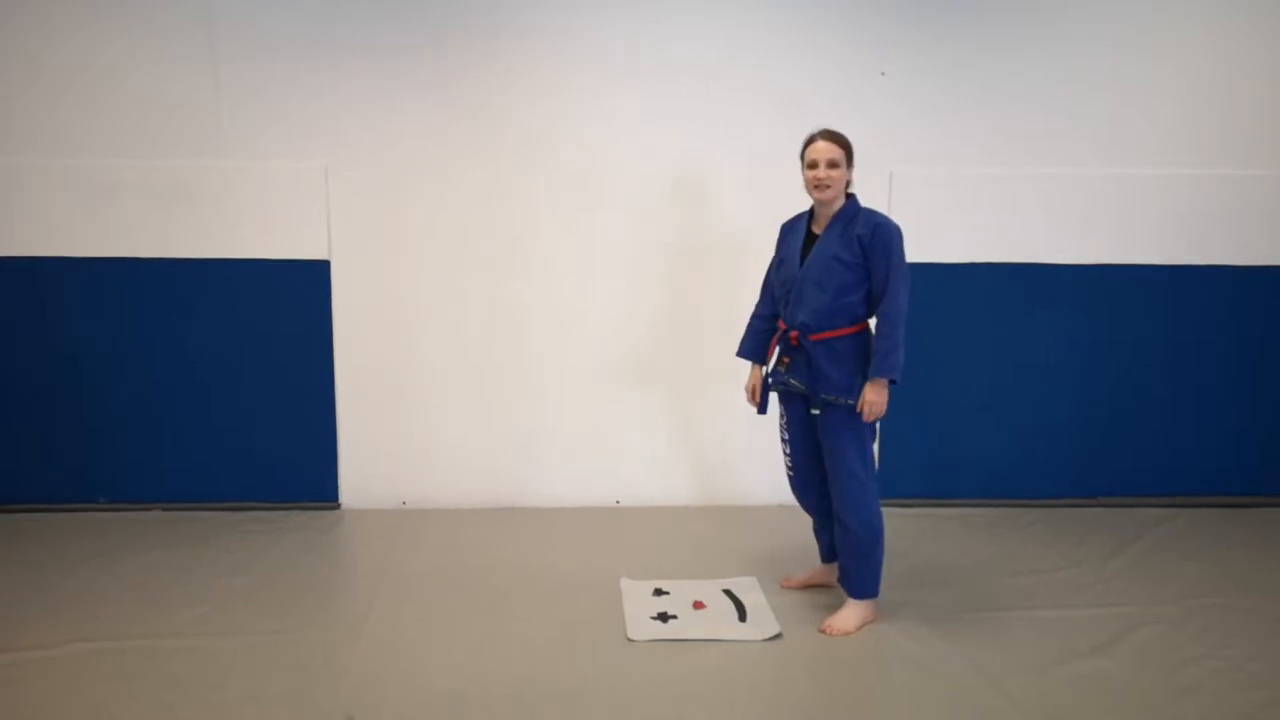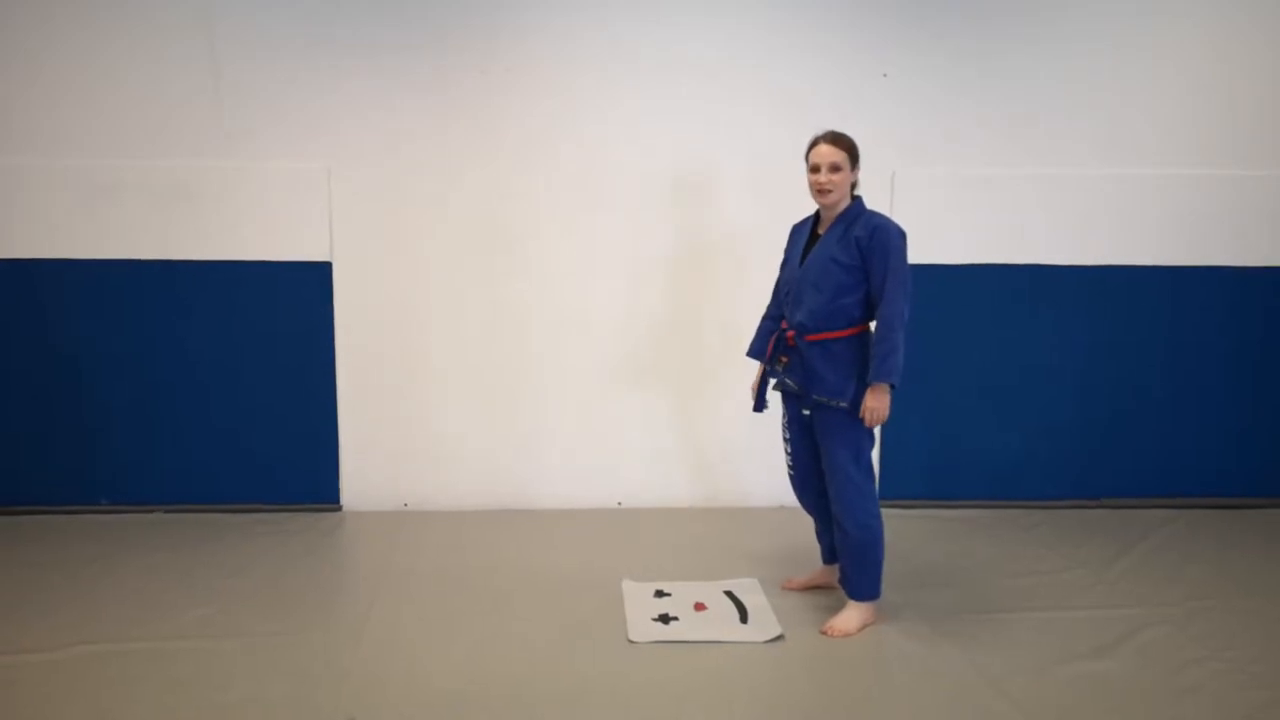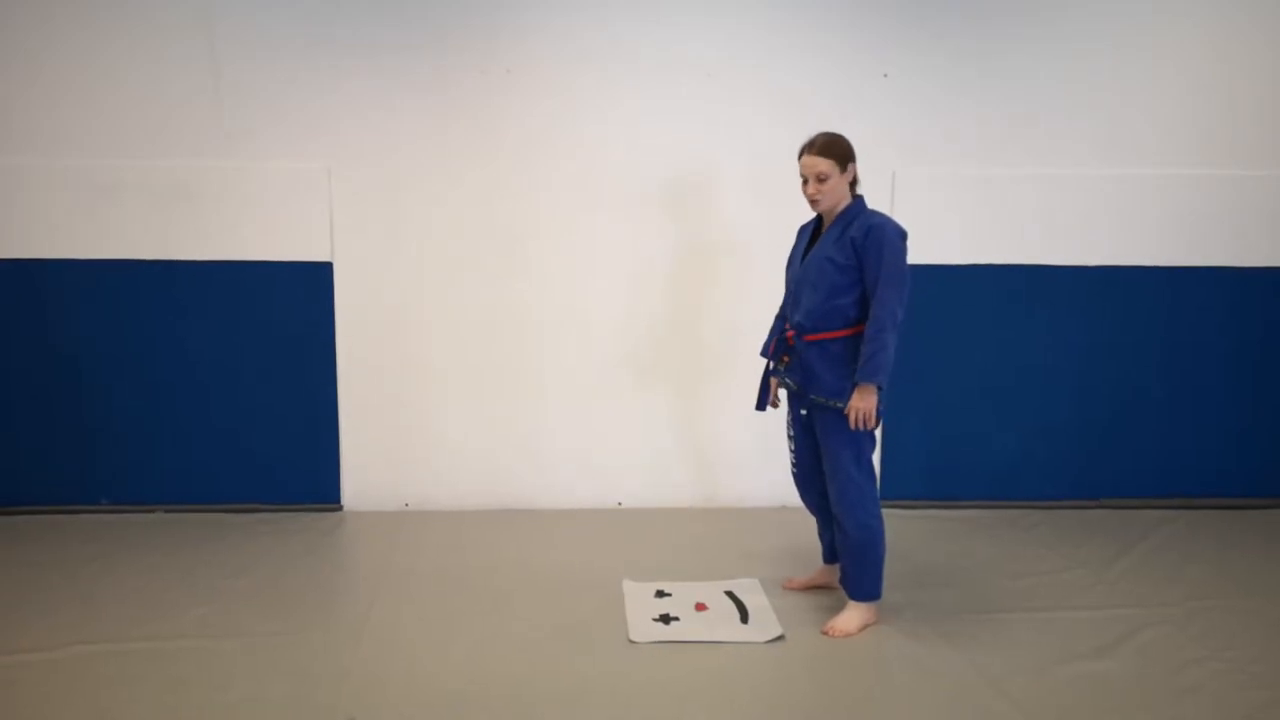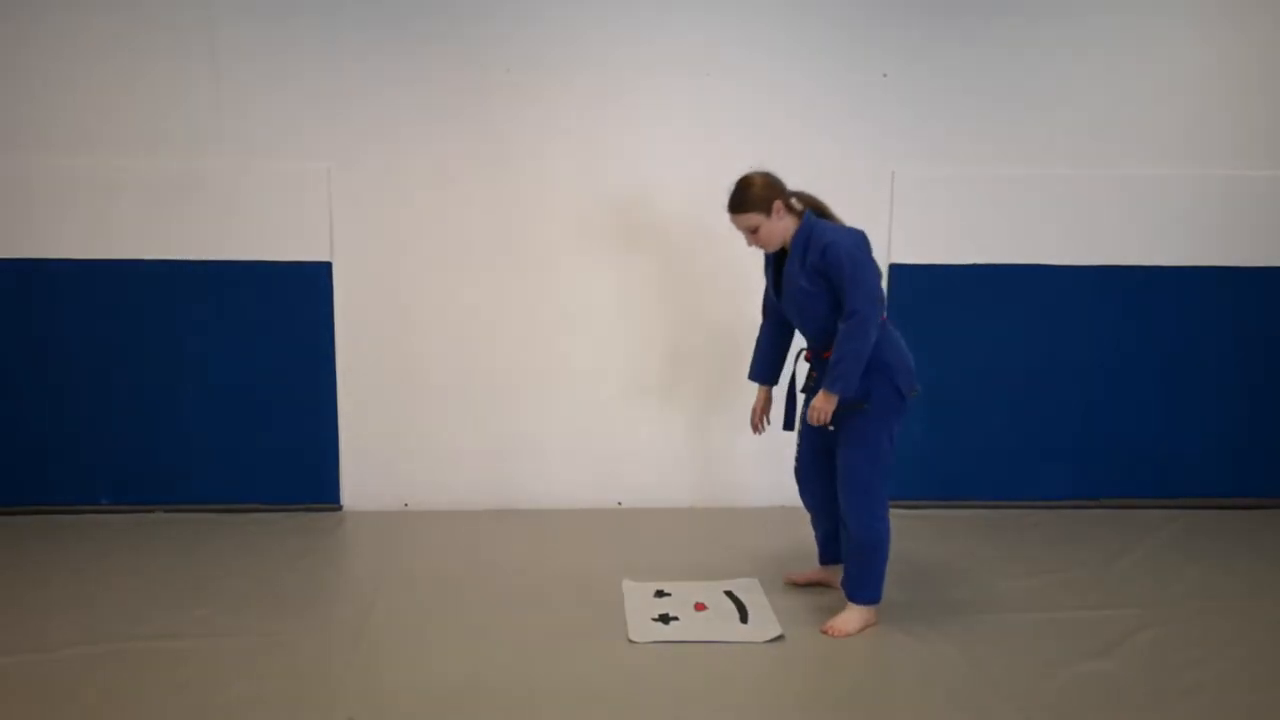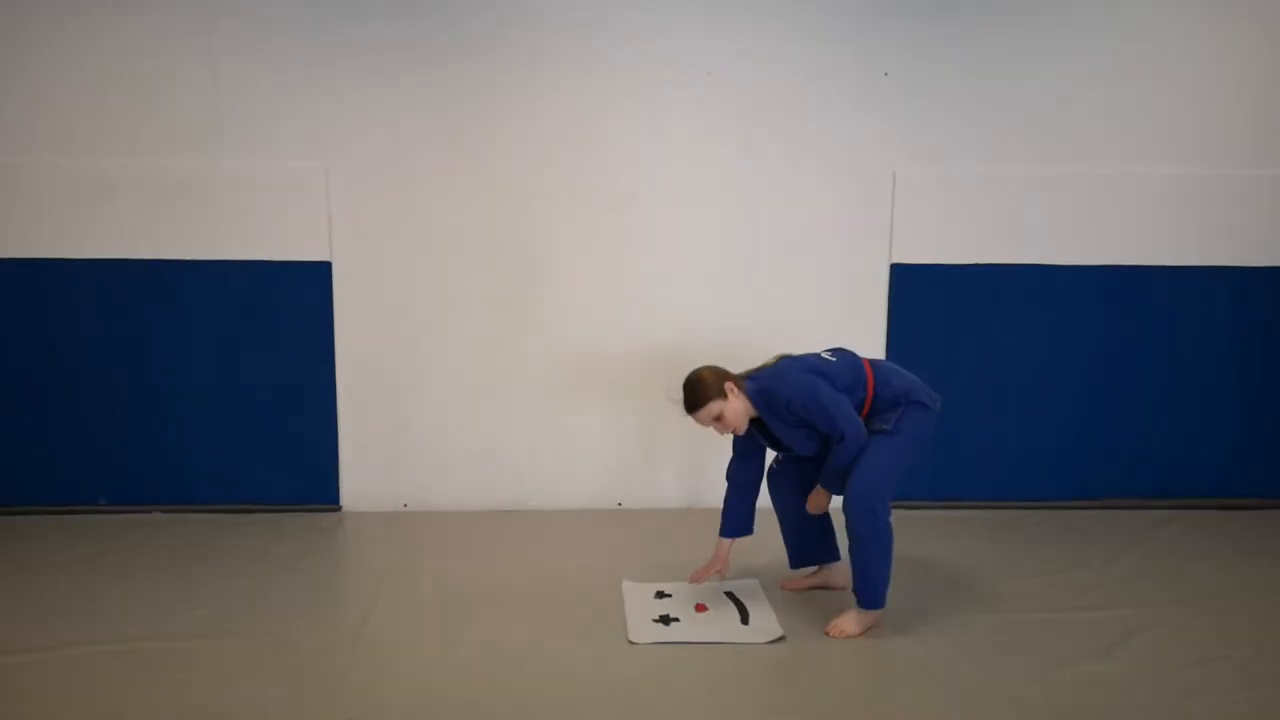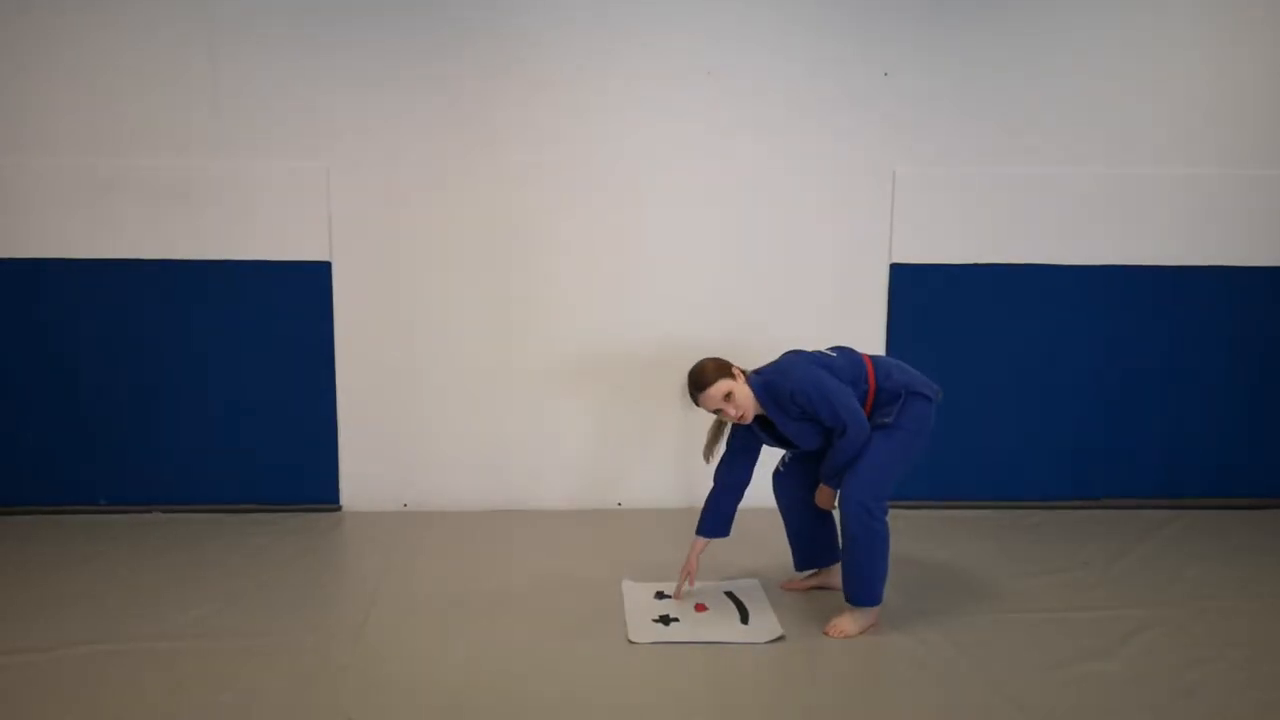
dt=0.4s
person 1, frame 1
left shoulder: (875, 230)
right shoulder: (792, 231)
left elbow: (891, 310)
right elbow: (770, 300)
left wrist: (880, 379)
right wrist: (758, 363)
left hip: (845, 372)
right hip: (796, 370)
left knee: (851, 484)
right knee: (808, 479)
left ankle: (862, 598)
right ankle: (832, 564)
person 1, frame 2
left shoulder: (877, 232)
right shoulder: (802, 232)
left elbow: (892, 314)
right elbow: (780, 301)
left wrist: (880, 384)
right wrist: (764, 362)
left hip: (843, 376)
right hip: (798, 372)
left knee: (849, 486)
right knee: (809, 480)
left ankle: (863, 599)
right ankle: (834, 566)
person 1, frame 3
left shoulder: (877, 232)
right shoulder: (810, 232)
left elbow: (886, 314)
left wrist: (868, 384)
right wrist: (777, 364)
left hip: (844, 378)
right hip: (806, 374)
left knee: (849, 487)
right knee: (812, 480)
left ankle: (864, 602)
right ankle: (836, 567)
person 1, frame 4
left shoulder: (837, 244)
right shoulder: (778, 257)
left elbow: (863, 319)
right elbow: (774, 325)
left wrist: (832, 390)
right wrist: (764, 387)
left hip: (876, 379)
right hip: (832, 372)
left knee: (859, 485)
right knee: (812, 472)
left ankle: (864, 601)
right ankle: (834, 565)
person 1, frame 5
left shoulder: (789, 387)
right shoulder: (749, 420)
left elbow: (851, 434)
right elbow: (742, 483)
left wrist: (825, 488)
right wrist: (721, 552)
left hip: (905, 408)
right hip: (861, 413)
left knee: (862, 497)
right knee: (787, 476)
left ankle: (869, 608)
right ankle: (828, 568)
person 1, frame 6
left shoulder: (792, 380)
right shoulder: (748, 423)
left elbow: (854, 427)
right elbow: (729, 481)
left wrist: (829, 482)
right wrist: (694, 555)
left hip: (904, 402)
right hip: (861, 406)
left knee: (859, 495)
right knee: (793, 479)
left ankle: (866, 608)
right ankle: (829, 569)
